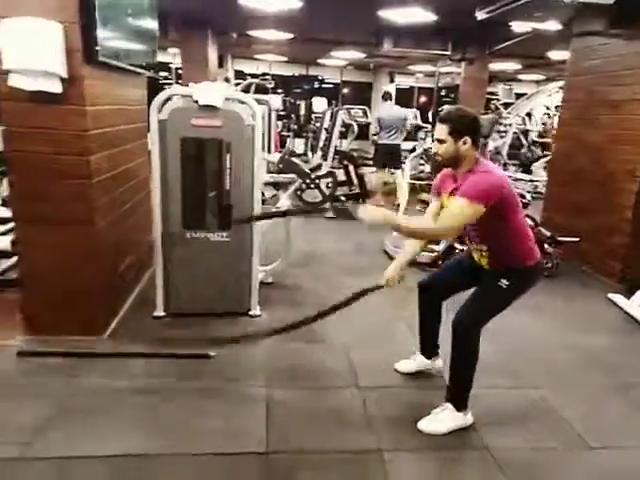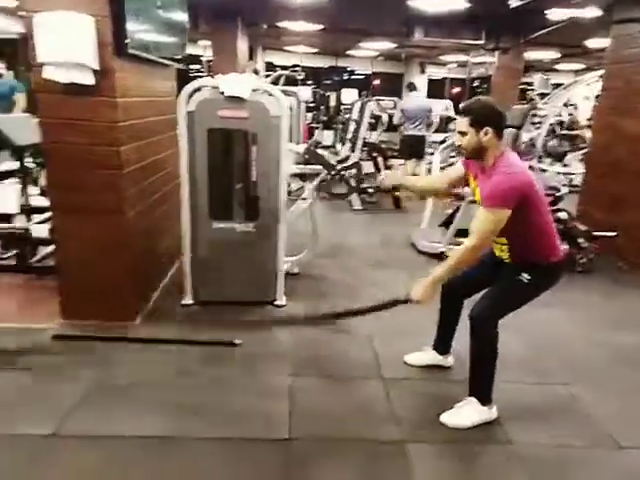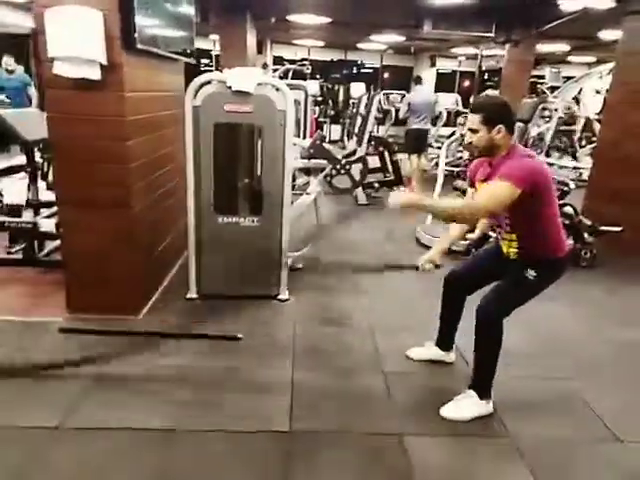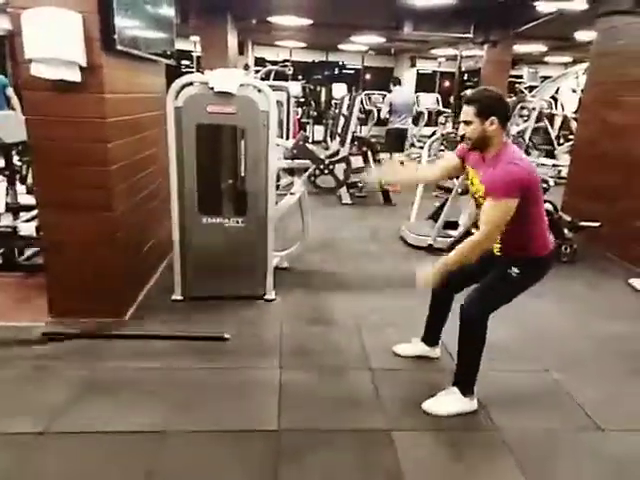
dt=0.2s
person 1, frame 1
left shoulder: (482, 181)
right shoulder: (449, 176)
left elbow: (441, 230)
right elbow: (428, 223)
left wrist: (386, 217)
right wrist: (399, 262)
left hip: (516, 267)
right hip: (483, 256)
left knee: (465, 322)
right knee: (430, 288)
left ankle: (458, 410)
right ankle: (429, 356)
person 1, frame 2
left shoulder: (506, 180)
right shoulder: (476, 162)
left elbow: (474, 246)
right elbow: (443, 184)
left wrist: (429, 282)
right wrist: (400, 180)
left hip: (539, 264)
right hip: (505, 252)
left knee: (483, 316)
right knee: (453, 288)
left ankle: (482, 404)
right ankle: (441, 352)
person 1, frame 3
left shoulder: (522, 167)
right shoulder: (482, 162)
left elbow: (475, 210)
right elbow: (468, 214)
left wrist: (415, 201)
right wrist: (439, 247)
left hip: (544, 258)
right hip: (509, 246)
left knee: (489, 311)
right knee: (455, 282)
left ankle: (480, 397)
right ankle: (443, 347)
person 1, frame 4
left shoulder: (509, 172)
right shoulder: (473, 151)
left elbow: (484, 236)
right elbow: (431, 173)
left wrist: (439, 268)
right wrist: (386, 174)
left hip: (529, 257)
right hip: (499, 246)
left knee: (473, 310)
right knee: (443, 282)
left ankle: (463, 394)
right ankle: (429, 344)
